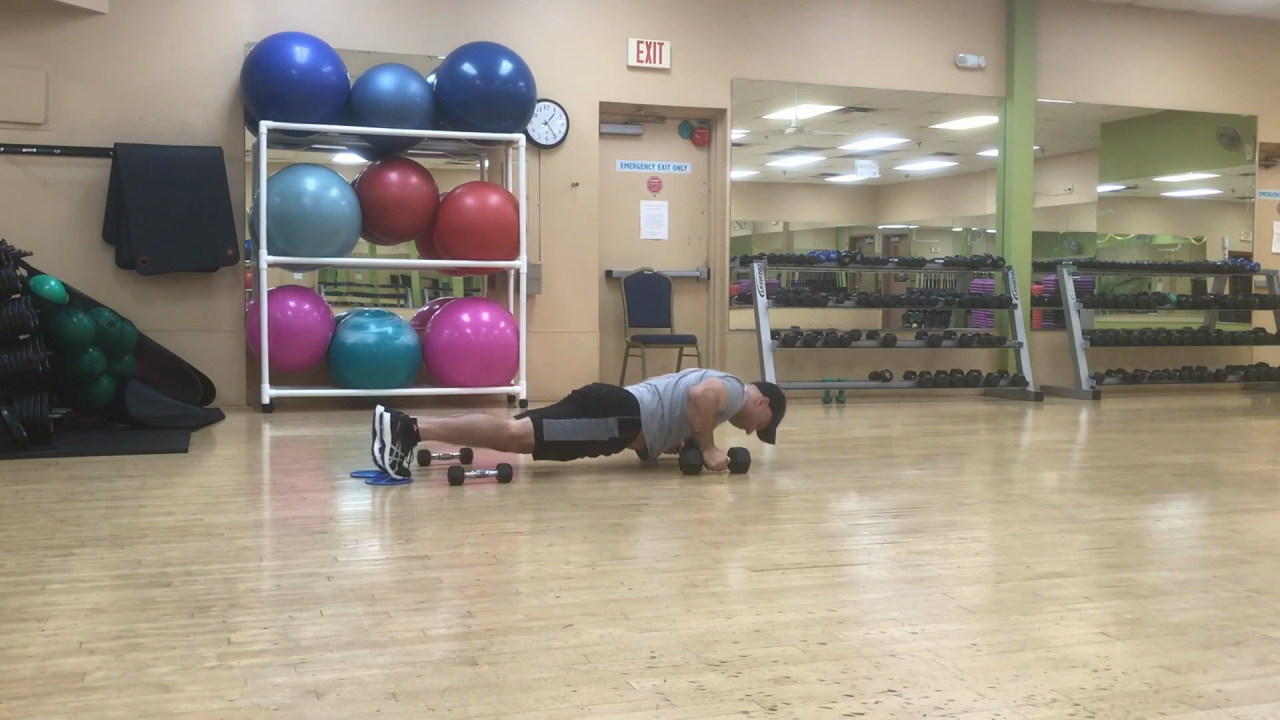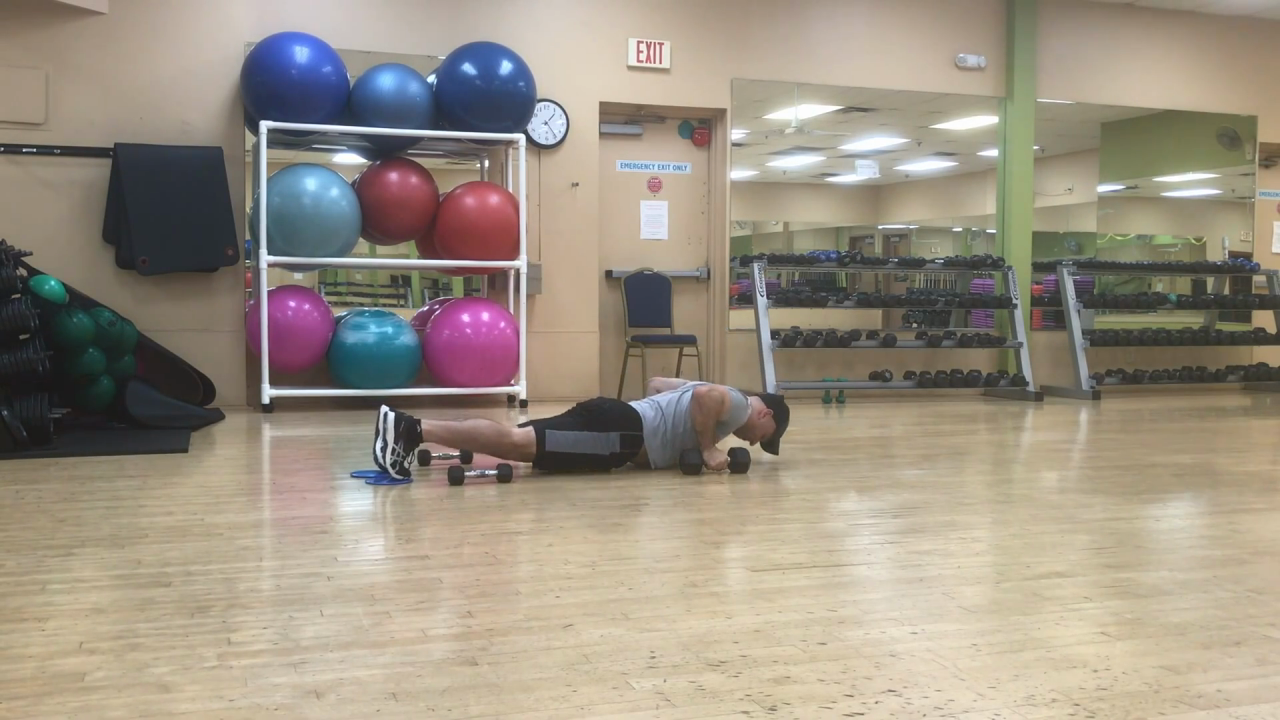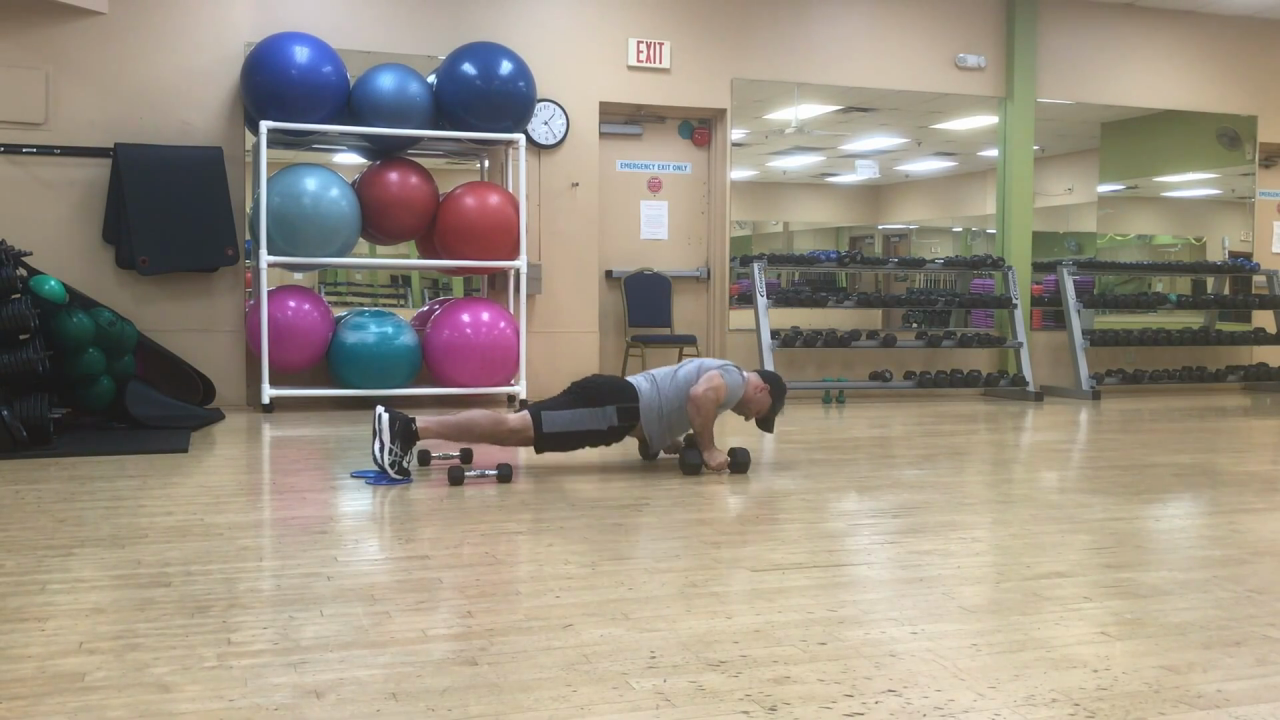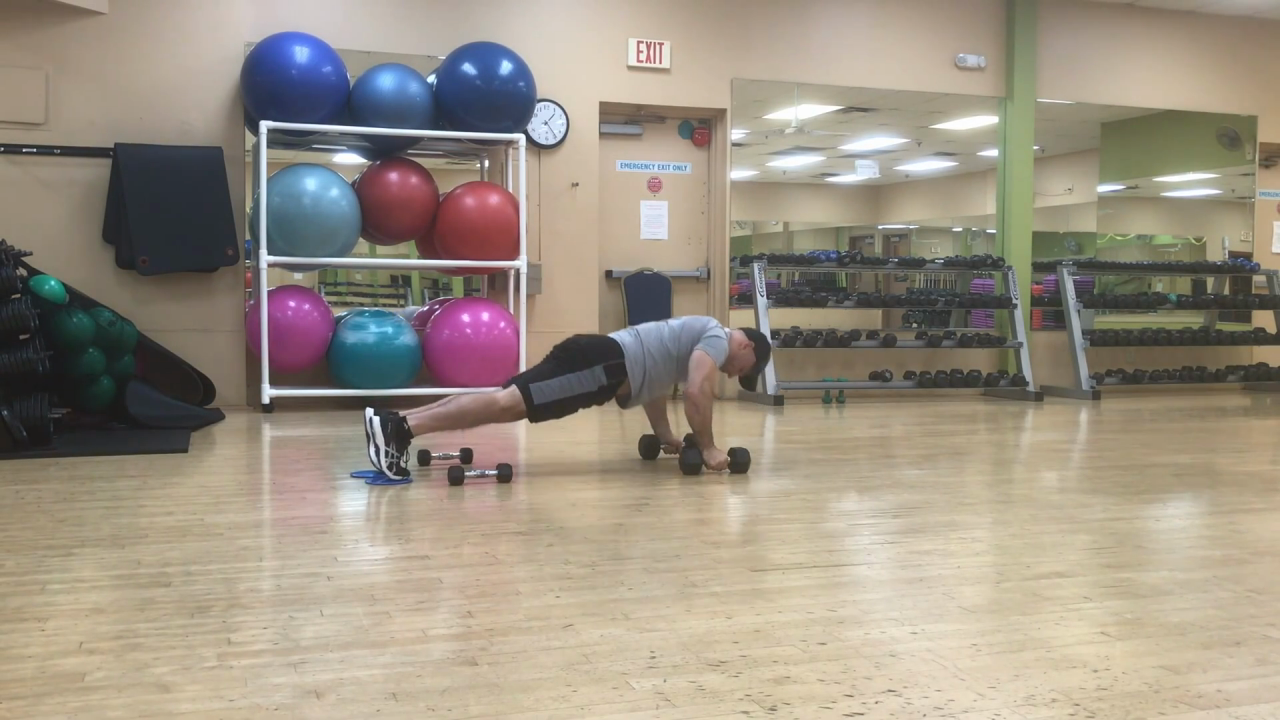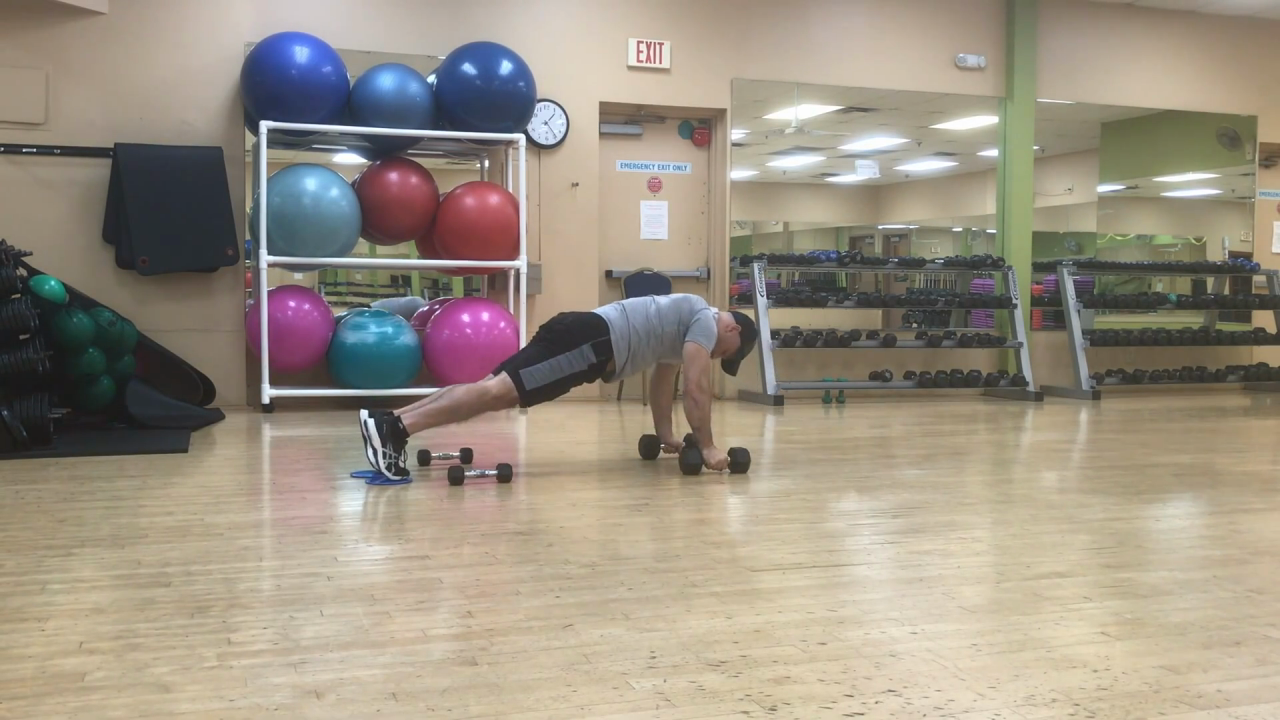
dt=0.3s
person 1, frame 1
left shoulder: (716, 384)
right shoulder: (734, 392)
left elbow: (654, 380)
right elbow: (700, 396)
left wrist: (669, 435)
right wrist: (706, 449)
left hip: (616, 408)
right hip: (621, 418)
left knee: (515, 431)
right knee: (516, 433)
left ankle: (404, 426)
right ankle: (410, 429)
person 1, frame 2
left shoulder: (722, 399)
right shoulder: (739, 407)
left elbow: (656, 382)
right elbow: (704, 395)
left wrist: (672, 434)
right wrist: (706, 449)
left hip: (619, 421)
right hip: (623, 433)
left knee: (516, 437)
right knee: (517, 443)
left ankle: (409, 425)
right ankle: (414, 429)
person 1, frame 3
left shoulder: (715, 372)
right shoulder: (733, 378)
right elbow: (699, 397)
left wrist: (667, 436)
right wrist: (708, 449)
left hip: (618, 400)
right hip: (619, 407)
left knee: (513, 425)
right knee: (516, 428)
left ankle: (403, 423)
right ankle: (410, 427)
person 1, frame 4
left shoulder: (699, 336)
right shoulder: (718, 339)
left elbow: (653, 371)
right elbow: (695, 391)
left wrist: (665, 435)
right wrist: (707, 447)
left hip: (602, 359)
right hip: (606, 366)
left knee: (504, 400)
right knee: (507, 404)
left ankle: (396, 421)
right ankle: (402, 427)
person 1, frame 5
left shoulder: (686, 324)
right shoulder: (706, 322)
left elbow: (662, 376)
right elbow: (695, 388)
left wrist: (666, 435)
right wrist: (706, 446)
left hip: (588, 337)
right hip: (593, 342)
left knee: (495, 389)
right knee: (498, 391)
left ankle: (390, 421)
right ankle: (396, 428)
